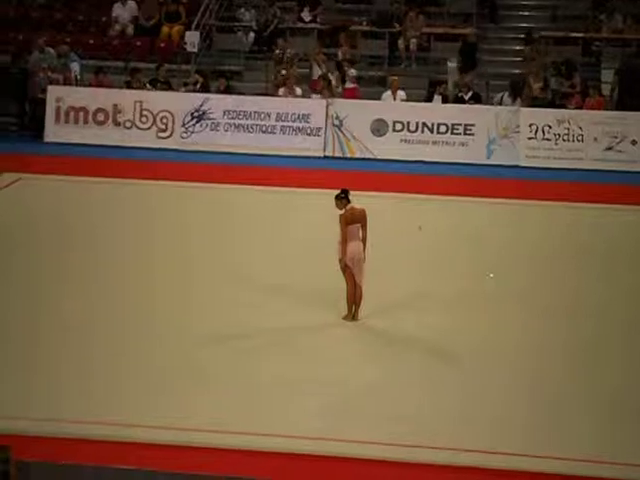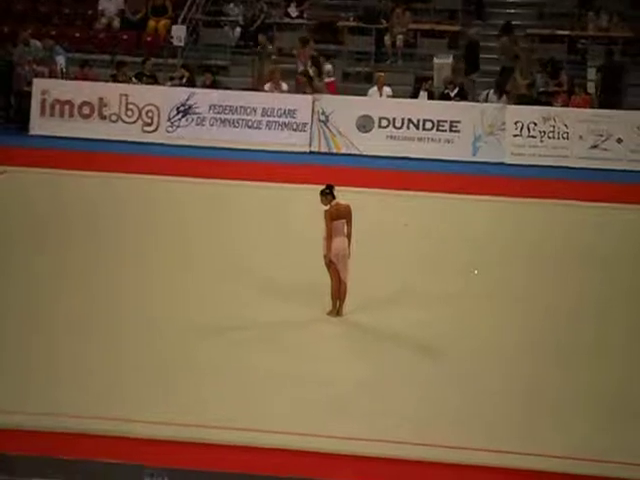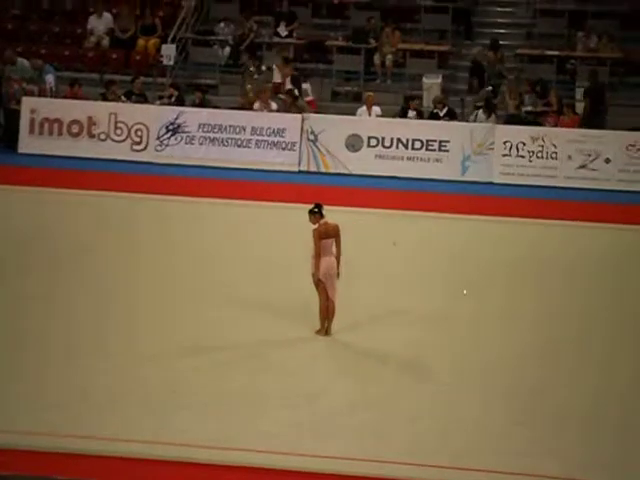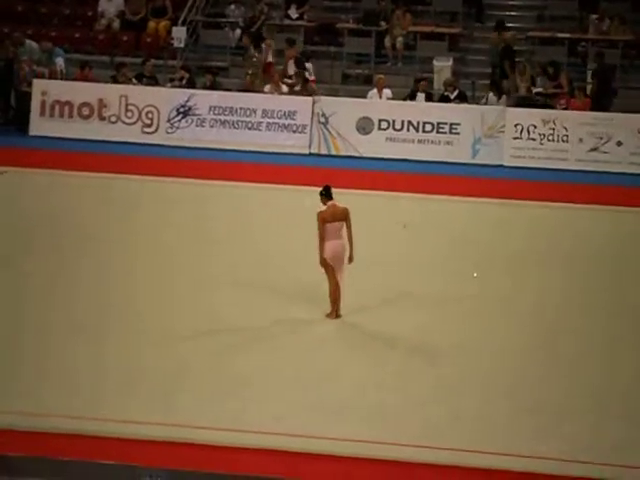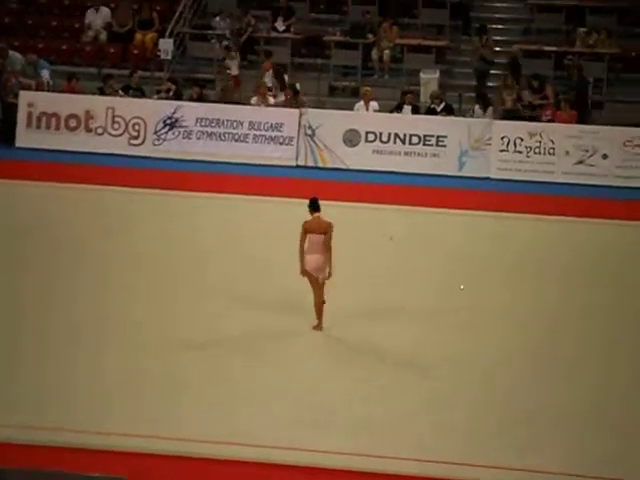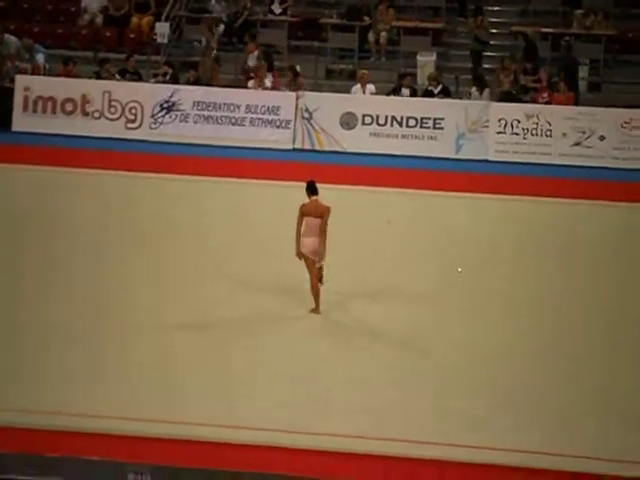
dt=0.3s
person 1, frame 1
left shoulder: (343, 216)
right shoulder: (362, 212)
left elbow: (344, 238)
right elbow: (364, 234)
left wrist: (342, 258)
right wrist: (364, 252)
left hip: (348, 250)
right hip: (358, 248)
left knee: (350, 283)
right knee: (358, 283)
left ankle: (349, 314)
right ankle: (356, 313)
person 1, frame 2
left shoulder: (329, 212)
right shoulder: (347, 208)
left elbow: (329, 234)
right elbow: (349, 230)
left wrist: (327, 254)
right wrist: (348, 247)
left hip: (333, 245)
right hip: (343, 244)
left knee: (334, 279)
right knee: (343, 278)
left ankle: (334, 310)
right ankle: (341, 309)
person 1, frame 3
left shoulder: (317, 231)
right shoulder: (336, 227)
left elbow: (317, 253)
right elbow: (338, 249)
left wrist: (315, 273)
right wrist: (338, 268)
left hip: (321, 264)
right hip: (332, 262)
left knee: (323, 298)
right knee: (331, 298)
left ankle: (322, 329)
right ankle: (329, 328)
person 1, frame 4
left shoulder: (322, 214)
right shoulder: (345, 210)
left elbow: (321, 236)
right elbow: (349, 232)
left wrist: (321, 256)
right wrist: (351, 252)
left hip: (328, 247)
right hip: (340, 245)
left knee: (332, 281)
right knee: (337, 279)
left ankle: (333, 312)
right ankle: (338, 310)
person 1, frame 5
left shoulder: (306, 224)
right shoulder: (328, 225)
left elbow: (301, 246)
right elbow: (328, 246)
left wrist: (302, 265)
right wrist: (330, 267)
left hip: (310, 259)
right hip: (322, 259)
left knee: (316, 292)
right knee: (322, 277)
left ankle: (319, 323)
right ankle: (322, 297)
person 1, frame 6
left shoulder: (303, 207)
right shoulder: (326, 208)
left elbow: (298, 228)
right elbow: (323, 230)
left wrist: (297, 247)
right wrist: (323, 250)
left hip: (306, 242)
right hip: (318, 242)
left knee: (313, 276)
right knee: (320, 261)
left ankle: (317, 307)
right ankle: (320, 278)
